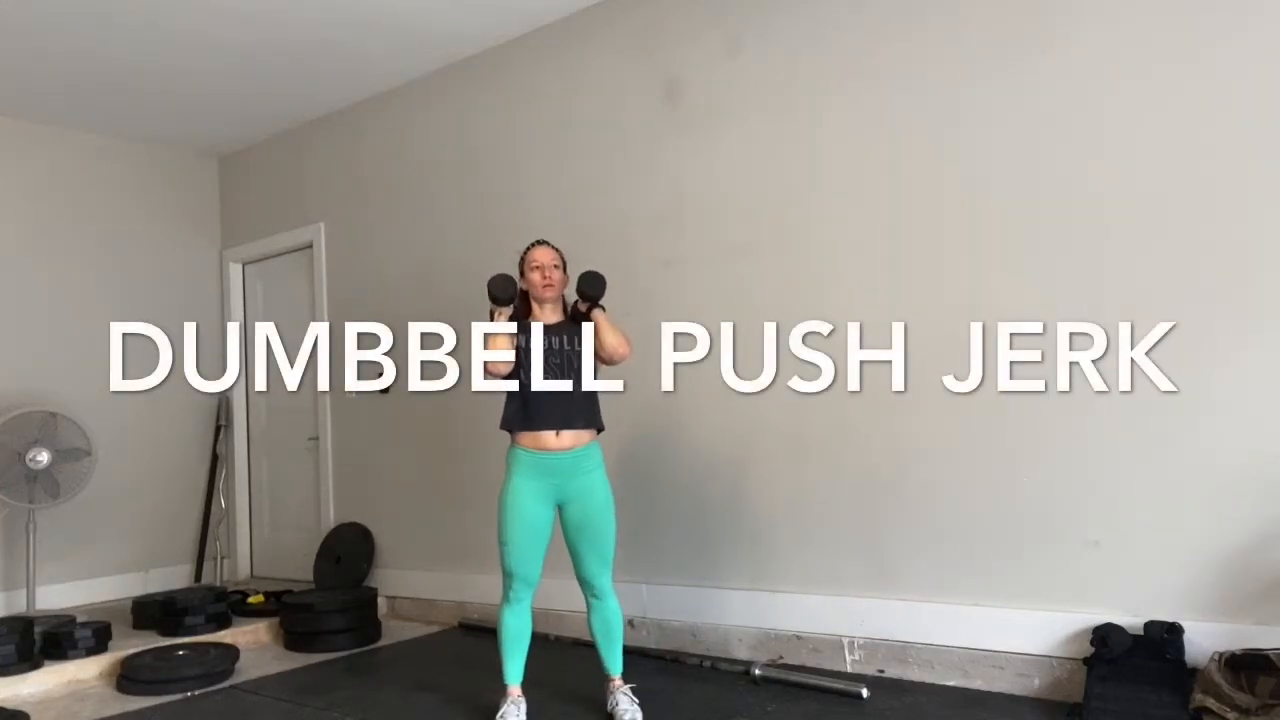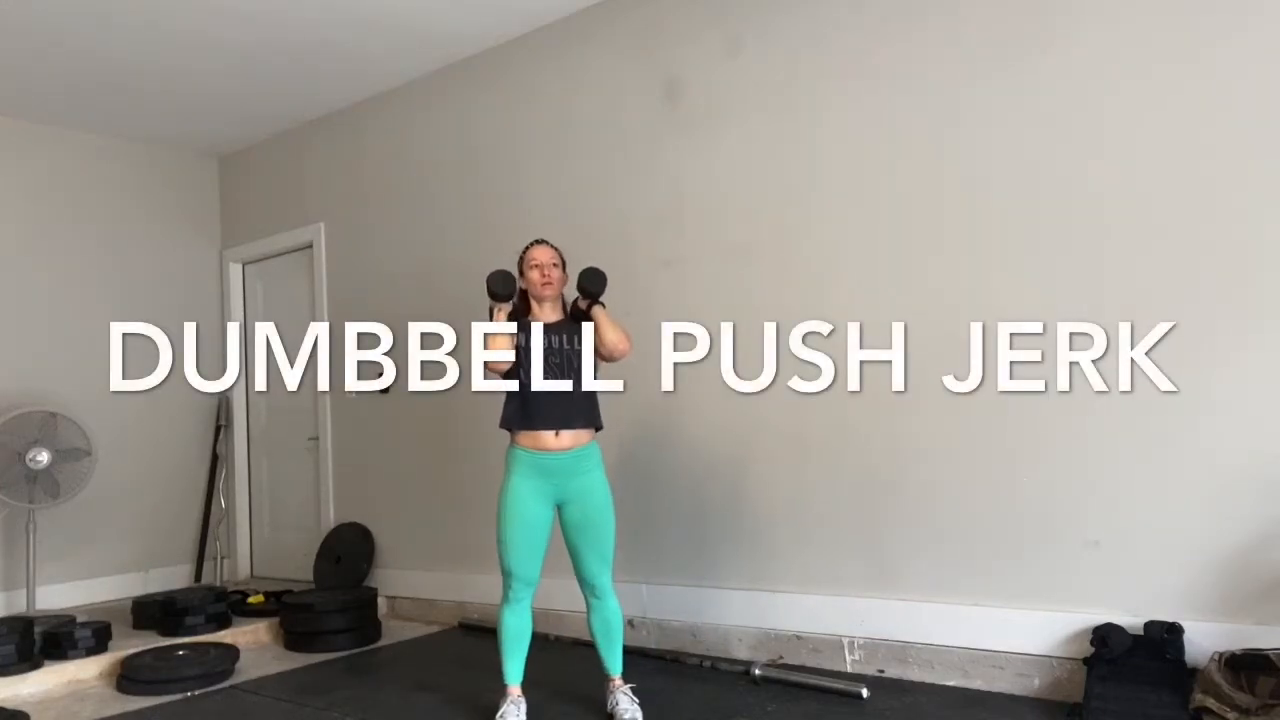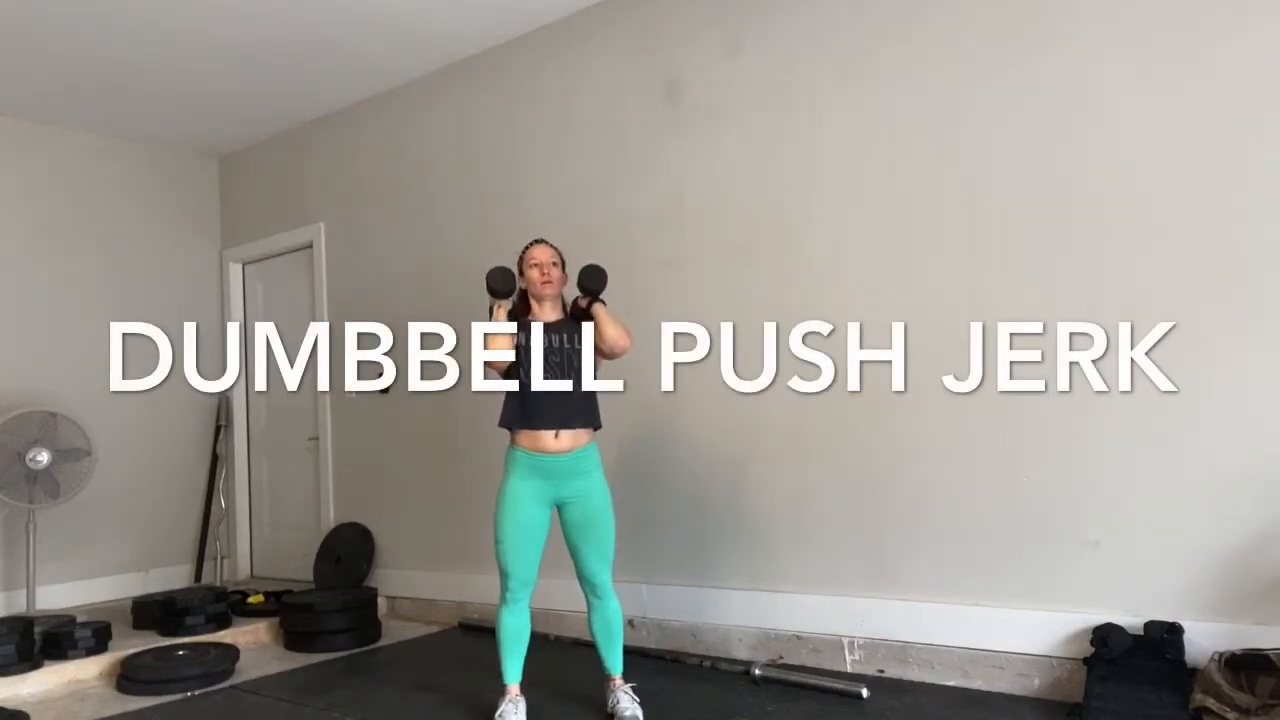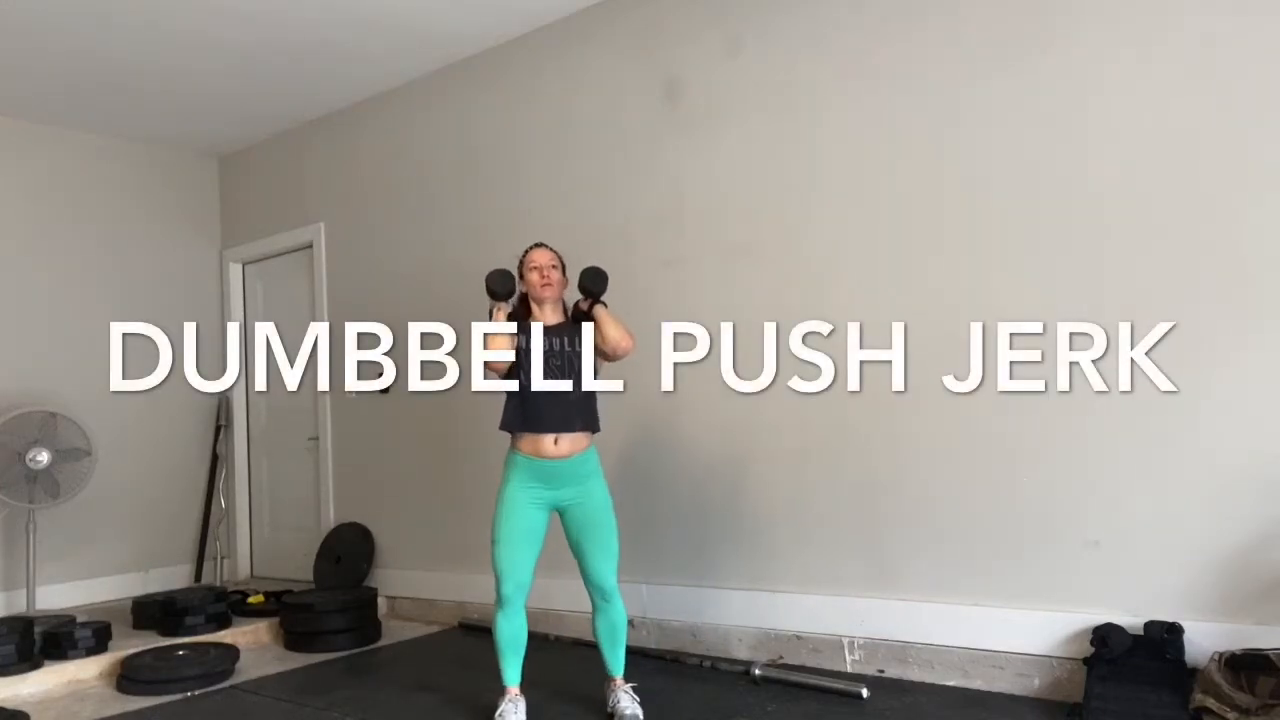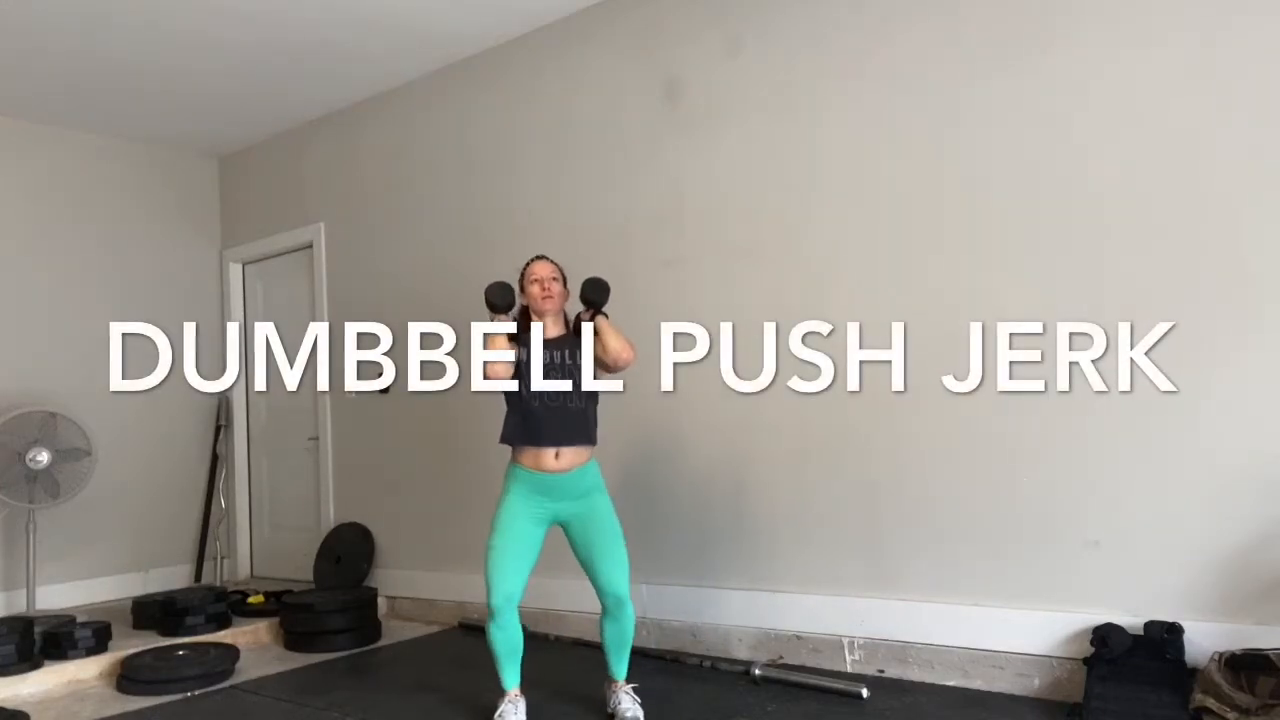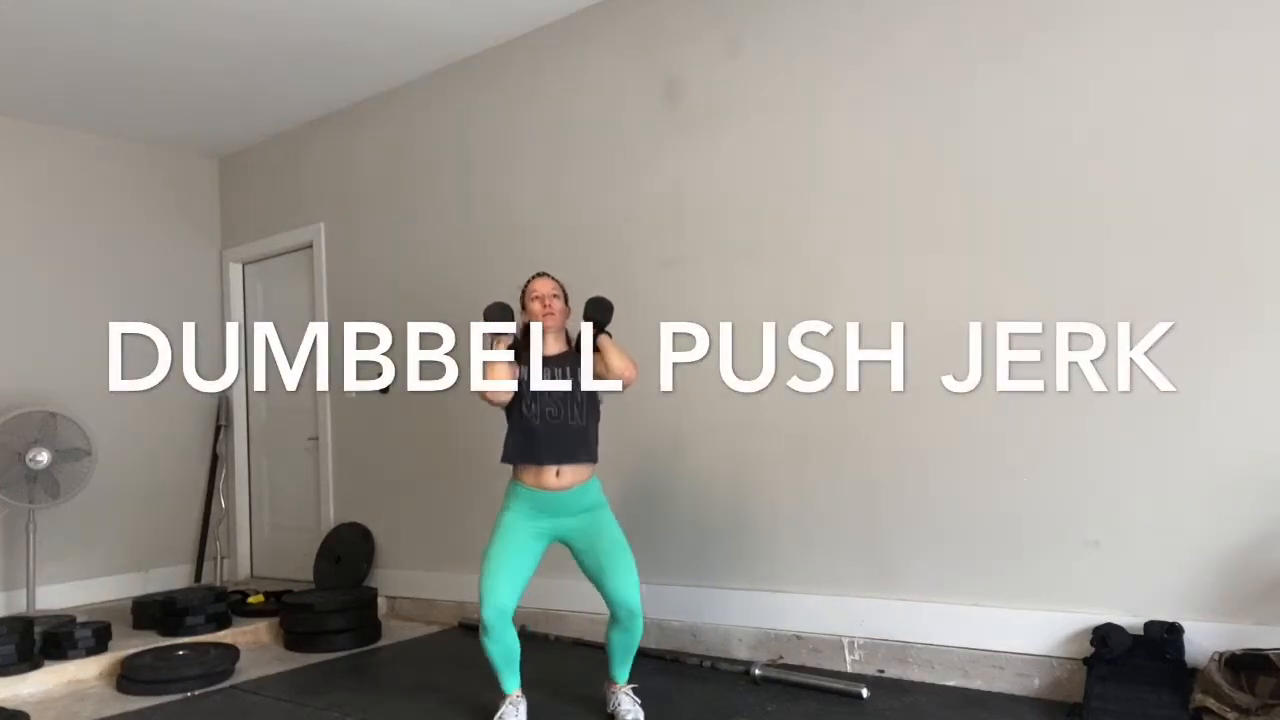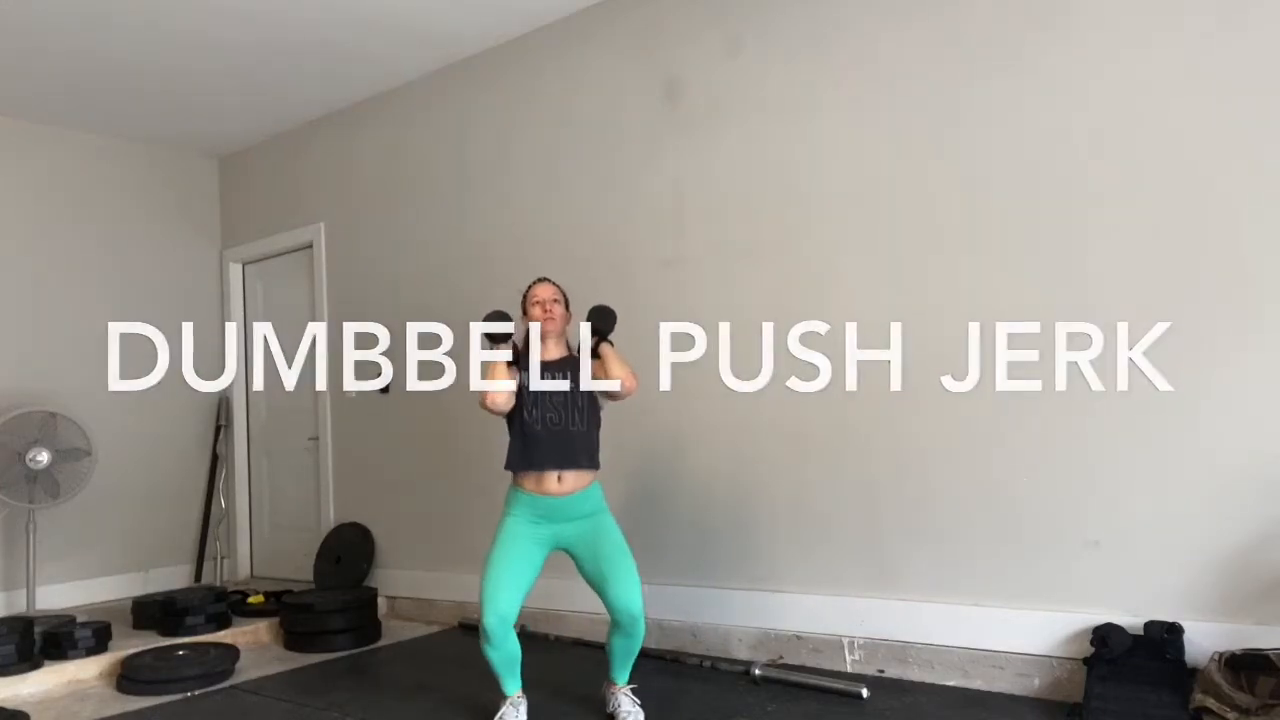
dt=0.1s
person 1, frame 1
left shoulder: (583, 329)
right shoulder: (512, 330)
left elbow: (619, 352)
right elbow: (496, 366)
left wrist: (594, 309)
right wrist: (500, 315)
left hip: (584, 468)
right hip: (528, 470)
left knee: (598, 584)
right knee: (518, 587)
person 1, frame 2
left shoulder: (583, 328)
right shoulder: (512, 328)
left elbow: (619, 348)
right elbow: (496, 363)
left wrist: (594, 305)
right wrist: (500, 311)
left hip: (582, 467)
right hip: (527, 469)
left knee: (598, 583)
right knee: (518, 587)
person 1, frame 3
left shoulder: (583, 328)
right shoulder: (512, 328)
left elbow: (620, 344)
right elbow: (496, 361)
left wrist: (595, 303)
right wrist: (500, 309)
left hip: (582, 470)
right hip: (526, 472)
left knee: (599, 583)
right knee: (515, 587)
person 1, frame 4
left shoulder: (584, 331)
right shoulder: (513, 331)
left elbow: (622, 346)
right elbow: (496, 363)
left wrist: (596, 305)
right wrist: (500, 312)
left hip: (582, 474)
right hip: (526, 477)
left knee: (604, 585)
right knee: (510, 589)
person 1, frame 5
left shoulder: (587, 345)
right shoulder: (514, 346)
left elbow: (624, 357)
right elbow: (494, 373)
left wrist: (598, 317)
right wrist: (500, 326)
left hip: (584, 489)
right hip: (526, 490)
left knee: (618, 593)
right knee: (500, 600)
person 1, frame 6
left shoulder: (589, 361)
right shoulder: (515, 362)
left elbow: (626, 375)
right elbow: (495, 393)
left wrist: (600, 335)
right wrist: (502, 341)
left hip: (586, 505)
right hip: (526, 507)
left knee: (628, 603)
right knee: (493, 611)
person 1, frame 7
left shoulder: (589, 369)
right shoulder: (513, 371)
left elbow: (626, 386)
right elbow: (495, 402)
left wrist: (604, 345)
right wrist: (502, 355)
left hip: (586, 510)
right hip: (527, 512)
left knee: (630, 609)
right knee: (494, 618)
